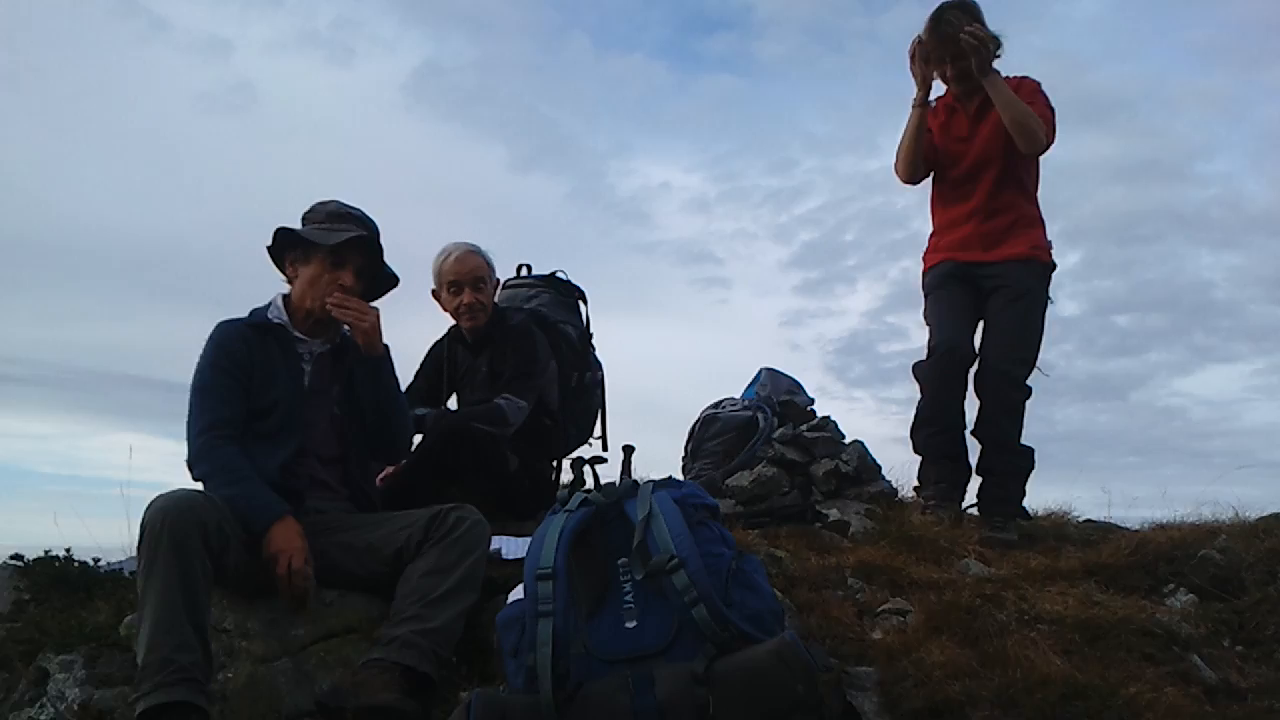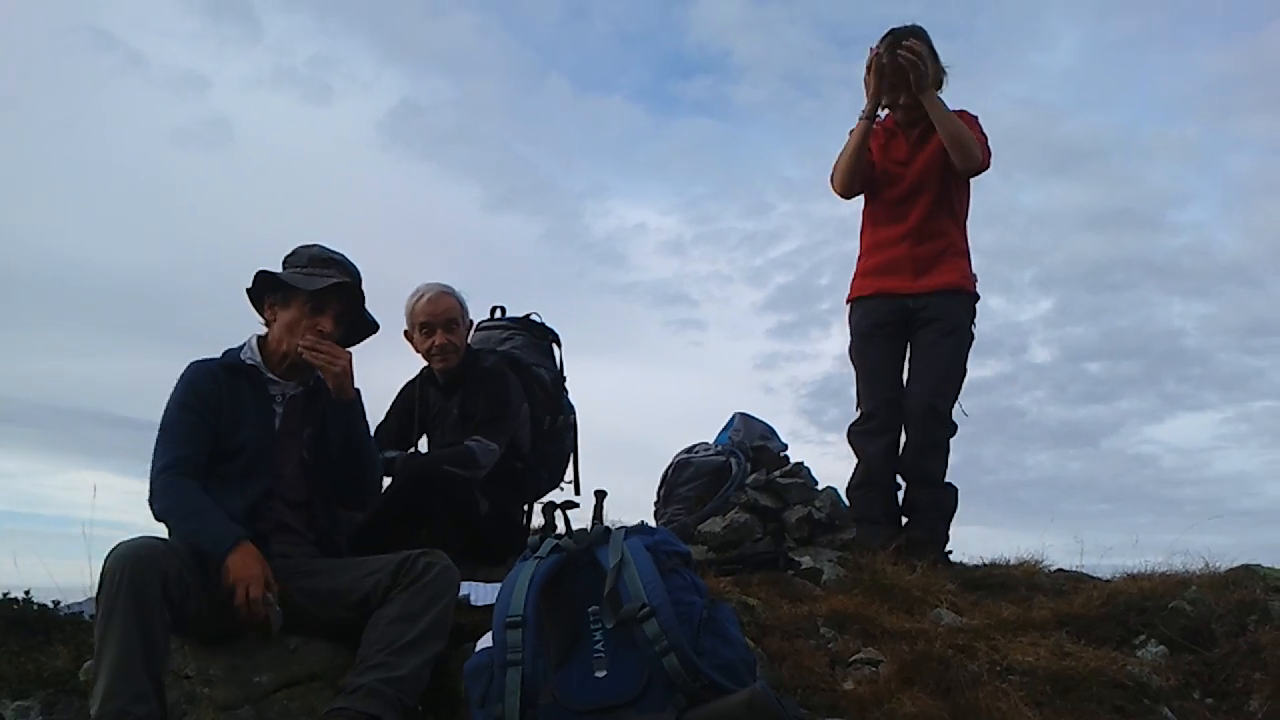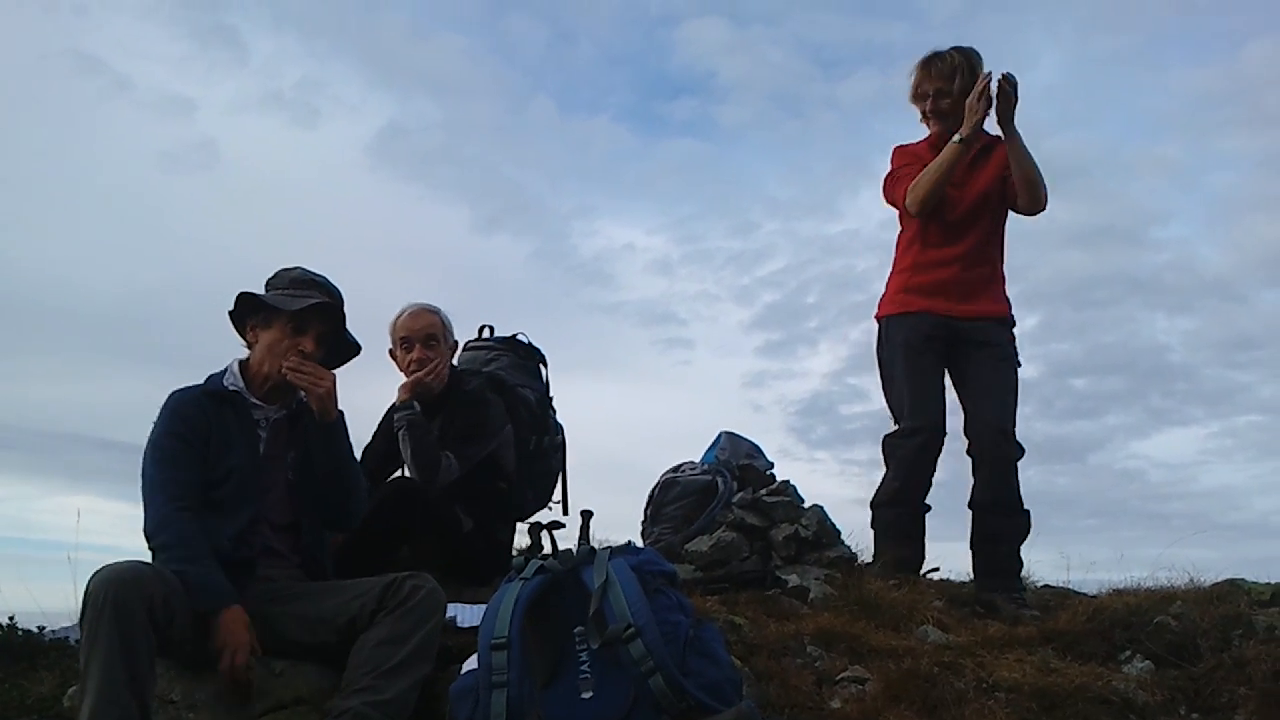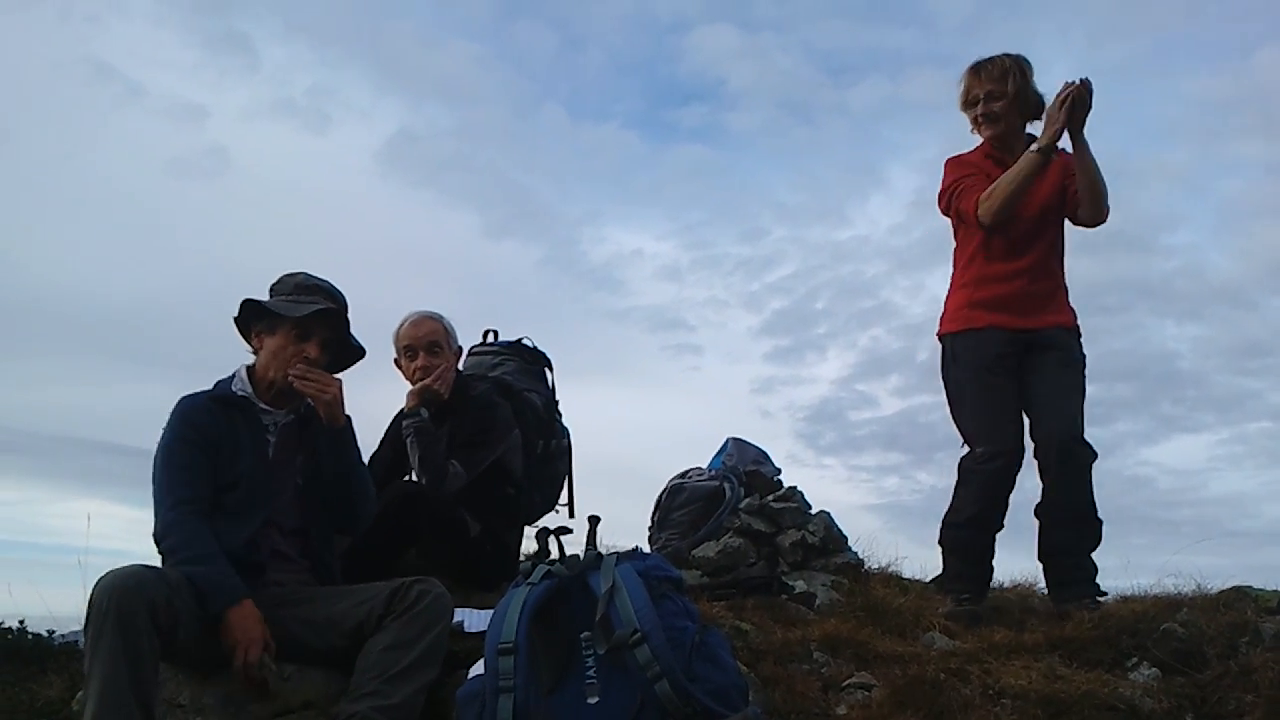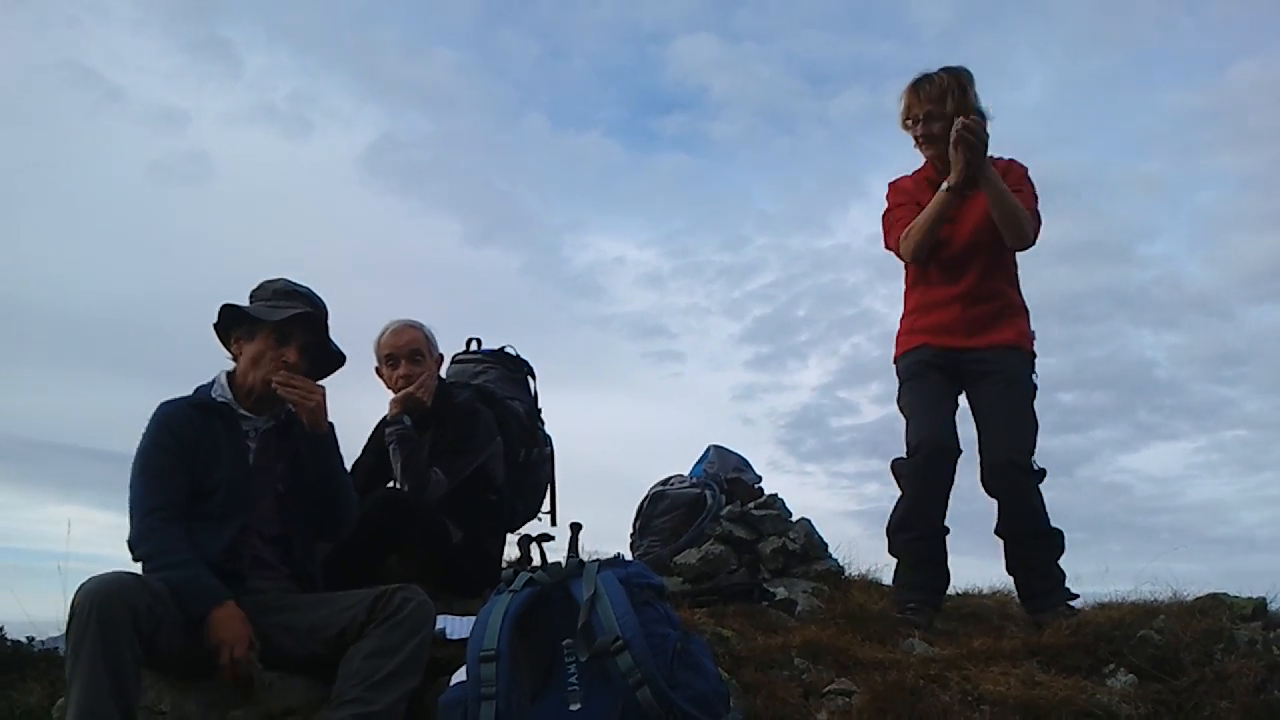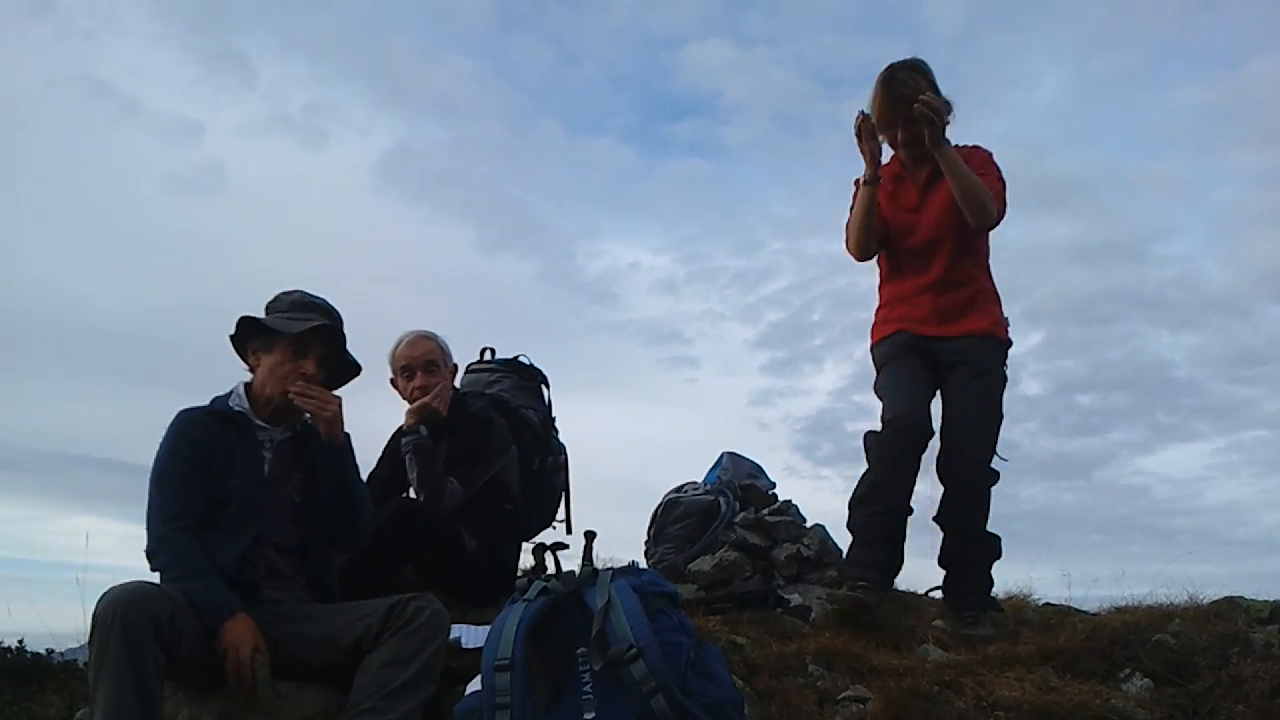
dt=0.7s
person 1, frame 1
left shoulder: (1021, 93)
right shoulder: (931, 114)
left elbow: (1035, 142)
right elbow: (908, 173)
left wrist: (986, 79)
right wrist: (922, 95)
left hip: (1017, 261)
right hip: (951, 263)
left knee: (1002, 376)
right knee: (945, 354)
left ankle: (1001, 507)
right ankle: (941, 485)
person 1, frame 2
left shoulder: (957, 125)
right shoulder: (869, 137)
left elbow: (972, 160)
right elbow: (843, 185)
left wrist: (927, 94)
right wrist: (870, 110)
left hip: (944, 292)
right hip: (876, 294)
left knee: (926, 411)
right knee: (878, 416)
left ankle: (925, 545)
right ankle: (878, 544)
person 1, frame 3
left shoulder: (1000, 156)
right shoulder: (909, 156)
left elbow: (1033, 202)
right elbow: (916, 200)
left wrist: (1006, 127)
right wrist: (963, 132)
left hip: (984, 318)
right hip: (911, 314)
left knee: (995, 439)
right knee: (918, 431)
left ankle: (998, 577)
right ankle: (896, 562)
person 1, frame 4
left shoulder: (1061, 166)
right shoulder: (962, 168)
left elbow: (1094, 214)
right elbow: (990, 211)
left wrist: (1075, 137)
right wrist: (1043, 143)
left hip: (1049, 330)
right hip: (977, 329)
left knee: (1065, 445)
right knee: (995, 451)
left ankle: (1073, 584)
right ankle: (964, 583)
person 1, frame 5
left shoulder: (1007, 176)
right shoulder: (906, 191)
left elbow: (1023, 235)
right elbow: (909, 248)
left wrist: (981, 166)
right wrist: (951, 181)
left hip: (1000, 345)
right hip: (926, 347)
left knee: (1010, 463)
right knee: (928, 452)
left ankle: (1042, 591)
right ankle: (918, 591)
person 1, frame 6
left shoulder: (972, 162)
right shoulder: (876, 184)
left elbow: (987, 217)
right elbow: (860, 249)
left wrist: (940, 148)
right wrist: (872, 170)
left hip: (974, 336)
right hip: (902, 335)
left knee: (967, 461)
right knee: (903, 427)
left ankle: (968, 599)
right ankle: (868, 571)
person 2, frame 1
left shoulder: (358, 356)
right shoulder: (236, 340)
left elbow: (394, 449)
right elbow: (210, 447)
left wrist: (374, 354)
right wrist: (274, 520)
left hip: (341, 530)
right hip: (251, 527)
left knee: (462, 525)
right knee: (177, 512)
person 2, frame 2
left shoulder: (331, 400)
right shoulder: (208, 381)
left elbow: (361, 495)
right elbow: (170, 484)
left wrist: (344, 397)
right wrist: (232, 549)
left hip: (306, 577)
right hip: (214, 573)
left knee: (432, 570)
right knee: (137, 561)
person 2, frame 3
left shoulder: (315, 423)
right shoulder: (191, 408)
left elbow: (346, 519)
right elbow: (168, 519)
left wrist: (329, 420)
right wrist: (223, 606)
left hip: (293, 600)
right hip: (202, 598)
left knee: (418, 593)
right knee: (122, 585)
person 2, frame 4
left shoulder: (323, 428)
right shoulder: (200, 413)
left elbow: (356, 523)
right elbow: (177, 523)
left wrist: (336, 426)
right wrist: (233, 604)
left hip: (301, 604)
right hip: (210, 603)
left knee: (425, 598)
right knee: (125, 590)
person 2, frame 5
left shoulder: (303, 434)
right shoulder: (180, 419)
left elbow: (338, 530)
right elbow: (153, 531)
left wrist: (319, 433)
right wrist: (216, 607)
left hip: (283, 610)
right hip: (192, 609)
left knee: (407, 605)
right knee: (108, 597)
person 2, frame 6
left shoulder: (319, 444)
right shoulder: (197, 428)
left elbow: (353, 540)
right elbow: (169, 539)
left wrist: (336, 443)
right wrist: (228, 617)
left hip: (298, 622)
right hip: (209, 618)
left knee: (423, 615)
right knee: (128, 605)
person 3, frame 1
left shoulder: (522, 336)
right shoulder: (448, 347)
left elbow: (505, 417)
right elbow: (407, 409)
left wrist: (417, 418)
left hip: (525, 483)
right hip: (473, 478)
left knee: (452, 432)
person 3, frame 2
left shoulder: (495, 380)
right shoulder: (418, 389)
left elbow: (477, 460)
right elbow: (376, 451)
left wrist: (387, 461)
left hip: (496, 526)
right hip: (444, 521)
left knee: (421, 475)
person 3, frame 3
left shoulder: (479, 403)
right shoulder: (405, 410)
left elbow: (429, 478)
right elbow: (362, 481)
left wrist: (407, 406)
left hip: (479, 549)
right hip: (429, 541)
left knee: (402, 494)
person 3, frame 4
left shoulder: (487, 407)
right shoulder: (412, 415)
left elbow: (438, 486)
right elbow: (370, 488)
left wrist: (416, 414)
left hip: (487, 554)
right hip: (436, 545)
left knee: (408, 497)
person 3, frame 5
left shoulder: (468, 414)
right shoulder: (395, 423)
left elbow: (421, 493)
right elbow: (353, 495)
left wrist: (400, 422)
left hip: (469, 560)
right hip: (419, 552)
left knee: (390, 503)
person 3, frame 6
left shoulder: (483, 423)
right shoulder: (409, 433)
left elbow: (438, 502)
right elbow: (370, 506)
left wrist: (416, 433)
left hip: (484, 569)
right hip: (436, 561)
left knee: (405, 514)
